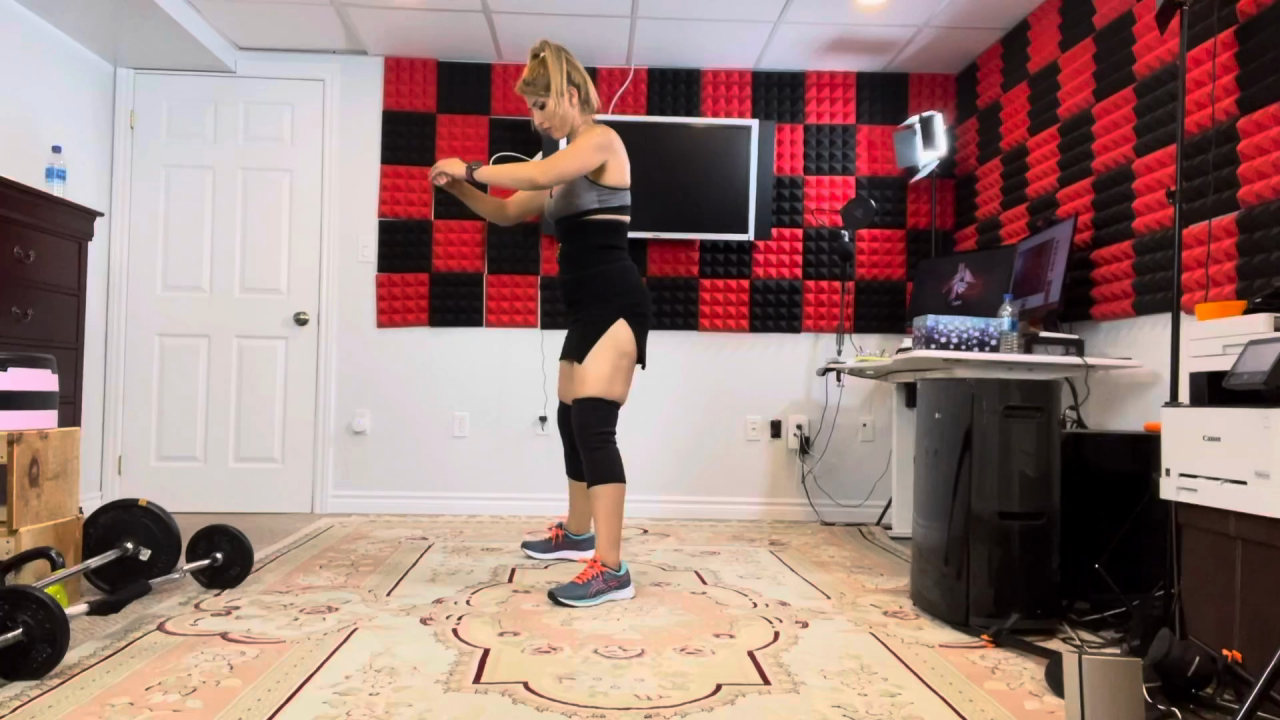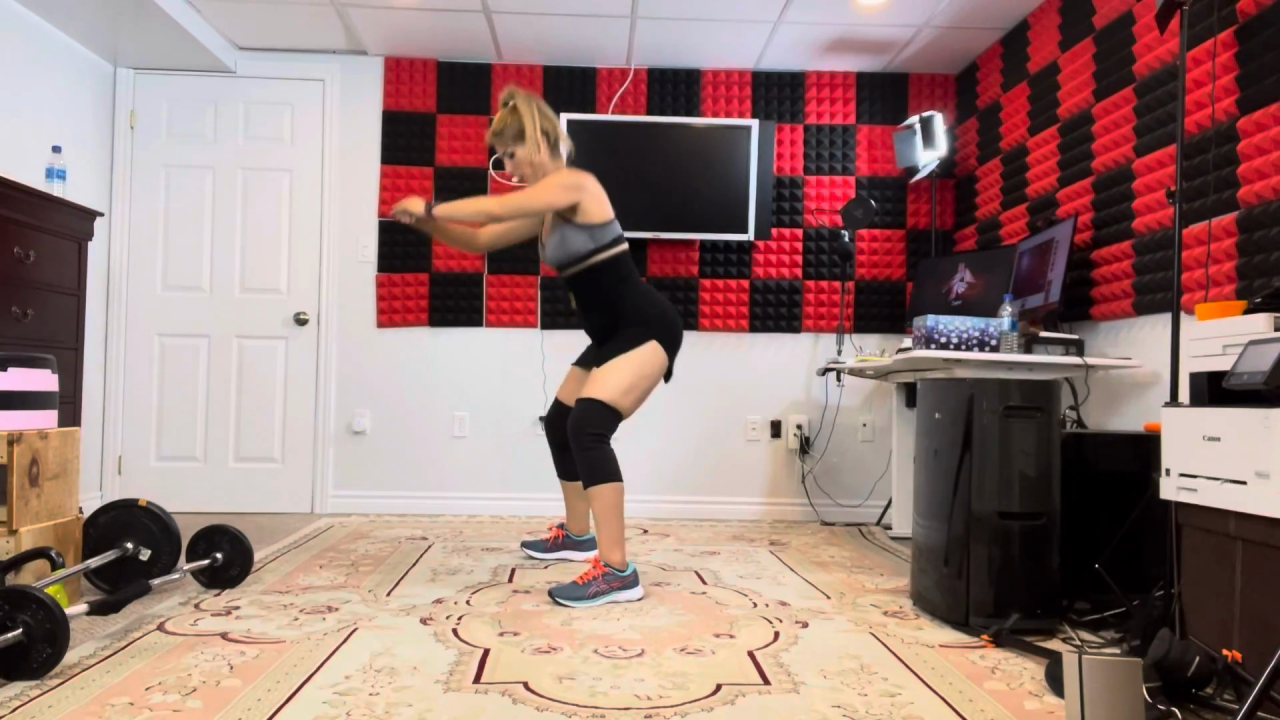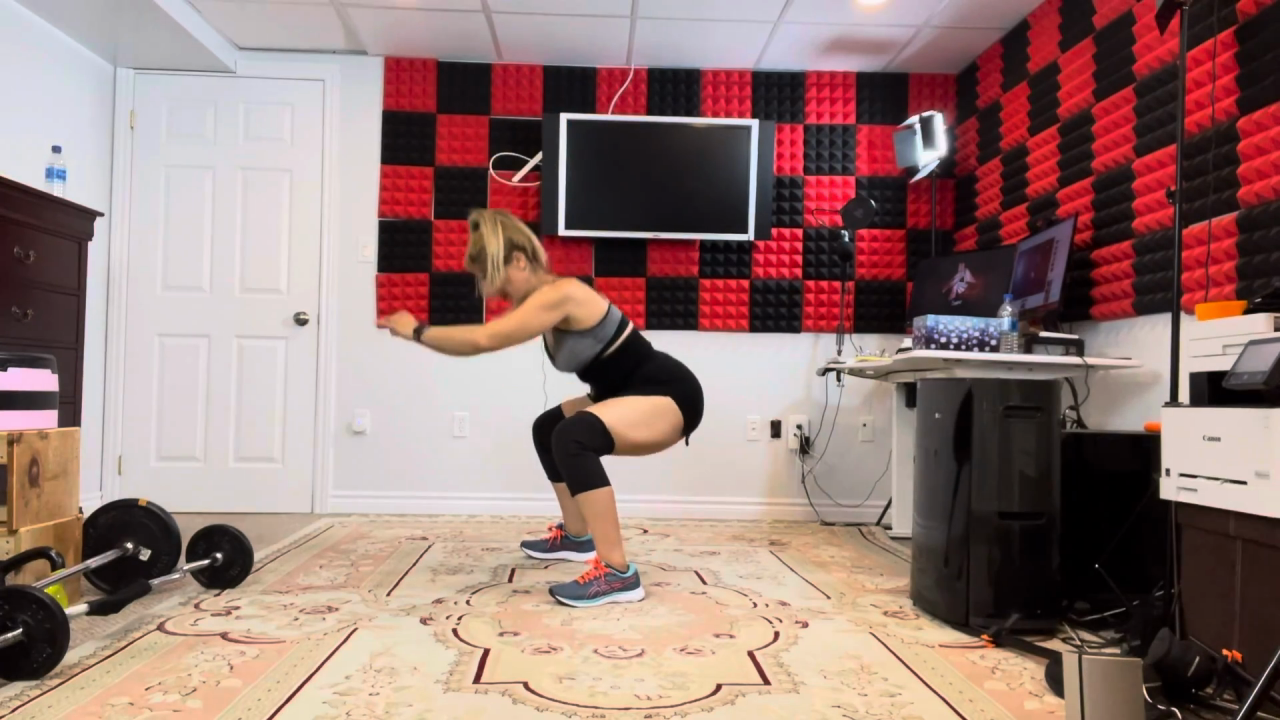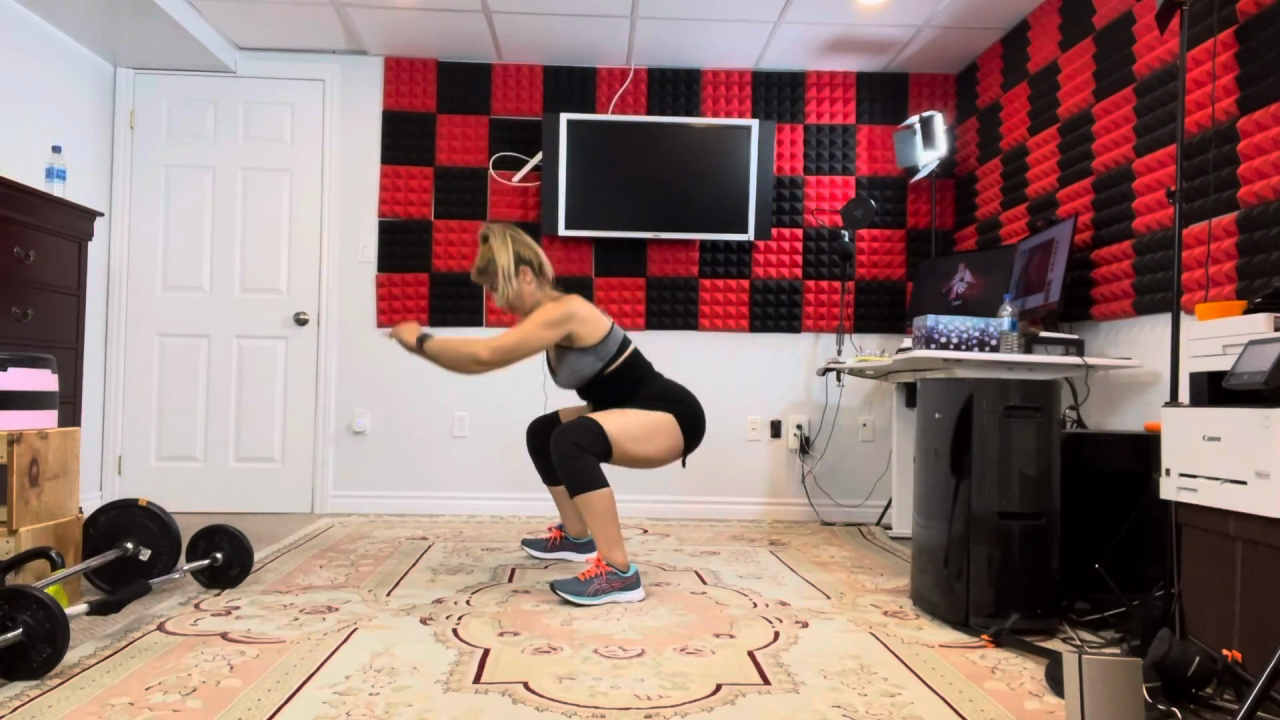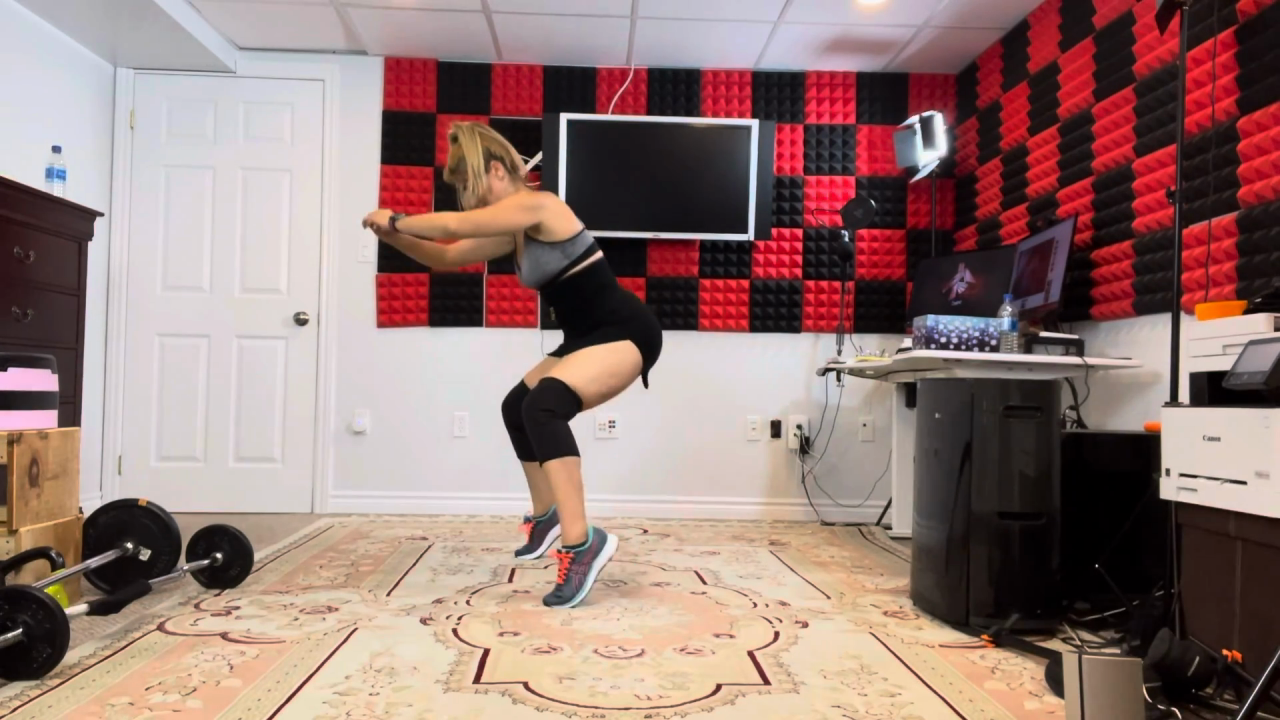
dt=0.7s
person 1, frame 1
left shoulder: (601, 140)
right shoulder: (566, 166)
left elbow: (537, 174)
right elbow: (508, 212)
left wrist: (471, 169)
right wrist: (460, 186)
left hip: (613, 302)
right hip: (589, 307)
left knee: (593, 425)
right knee: (571, 422)
left ankle: (610, 569)
right ankle: (576, 532)
person 1, frame 2
left shoulder: (573, 184)
right shoulder: (544, 211)
left elbow: (493, 209)
right elbow: (480, 237)
left wrist: (428, 210)
right wrist: (430, 220)
left hip: (648, 330)
right hip: (616, 335)
left knee: (588, 424)
right knee: (560, 421)
left ankle: (617, 571)
right ankle: (577, 535)
person 1, frame 3
left shoulder: (562, 294)
right shoulder: (541, 302)
left elbow: (485, 339)
right elbow: (486, 335)
left wrist: (418, 331)
right wrist: (421, 331)
left hip: (672, 396)
right hip: (638, 394)
left knee: (573, 438)
right knee: (548, 429)
left ankle: (618, 572)
right ankle: (576, 535)
person 1, frame 4
left shoulder: (565, 312)
right shoulder: (544, 319)
left elbow: (488, 354)
right elbow: (484, 361)
left wrist: (424, 342)
right wrist: (424, 345)
left hip: (673, 416)
right hip: (639, 414)
left knee: (571, 441)
right knee: (541, 435)
left ankle: (619, 572)
right ankle: (577, 537)
person 1, frame 5
left shoulder: (537, 204)
right shoulder: (516, 228)
left elbow: (454, 226)
right elbow: (448, 256)
left wrist: (395, 221)
right wrist: (393, 233)
left hip: (625, 331)
right hip: (591, 335)
left knee: (542, 407)
right knee: (517, 408)
left ankle: (582, 541)
right ankle: (545, 518)
